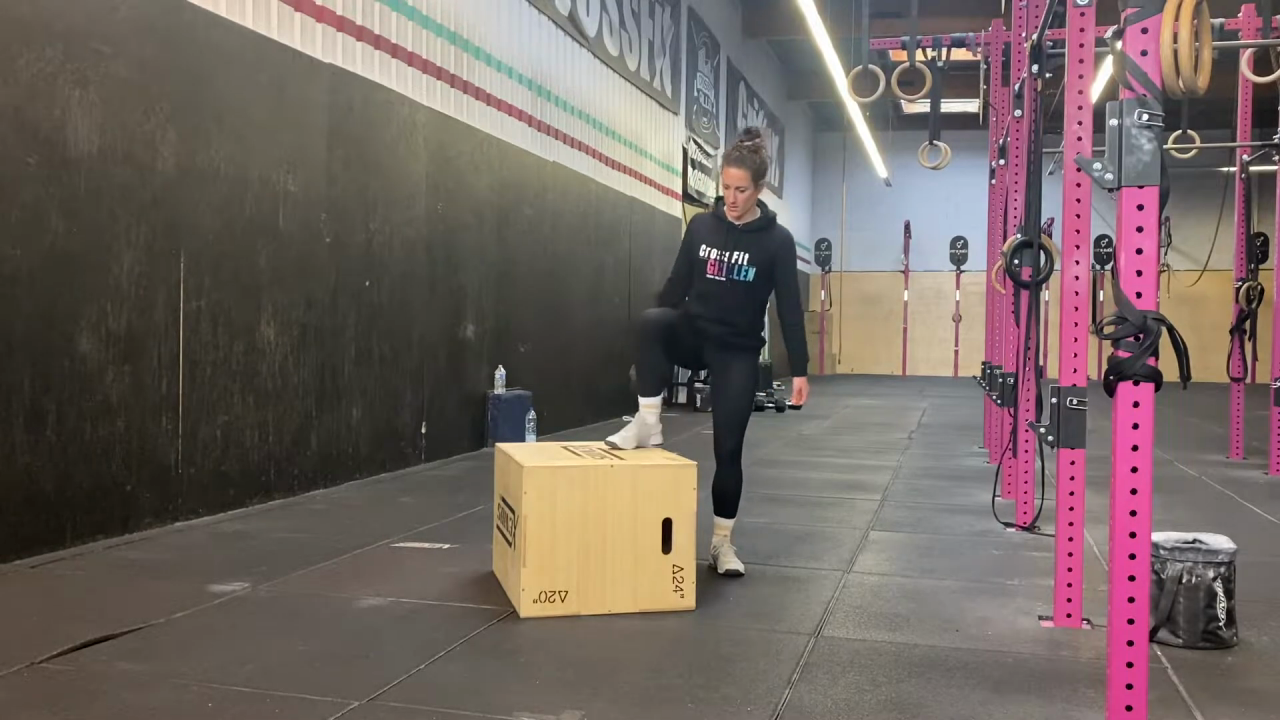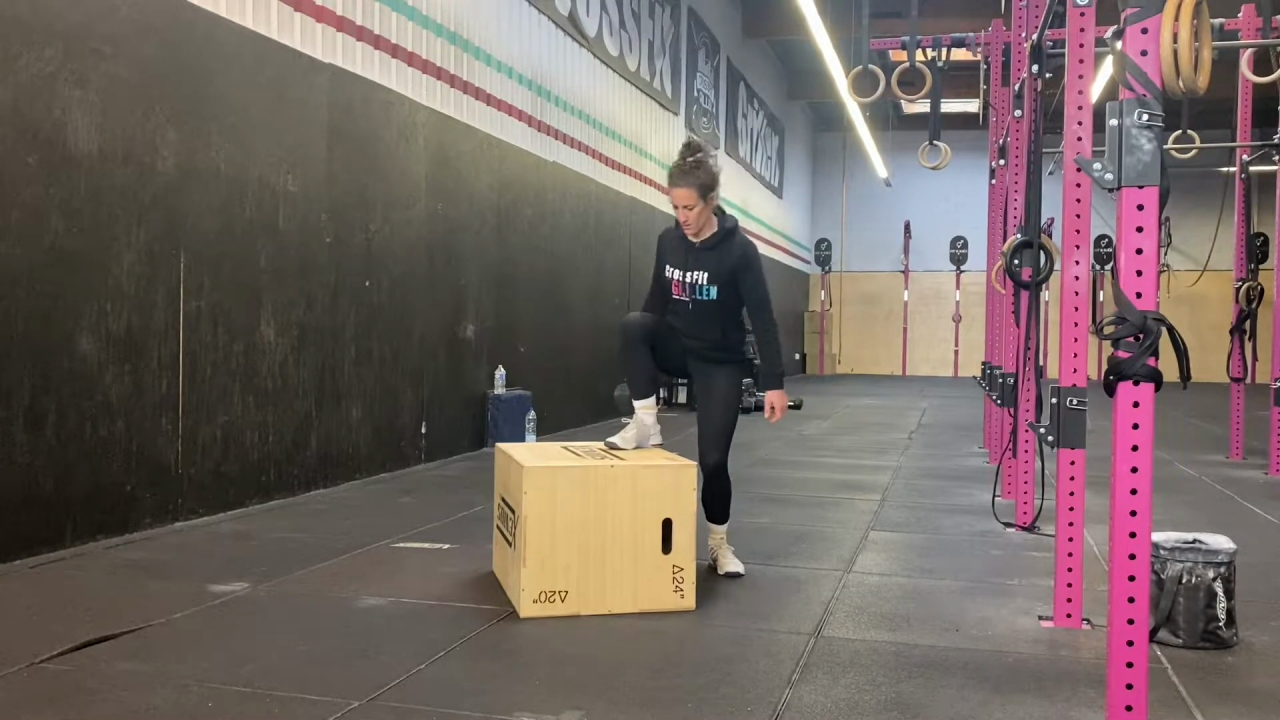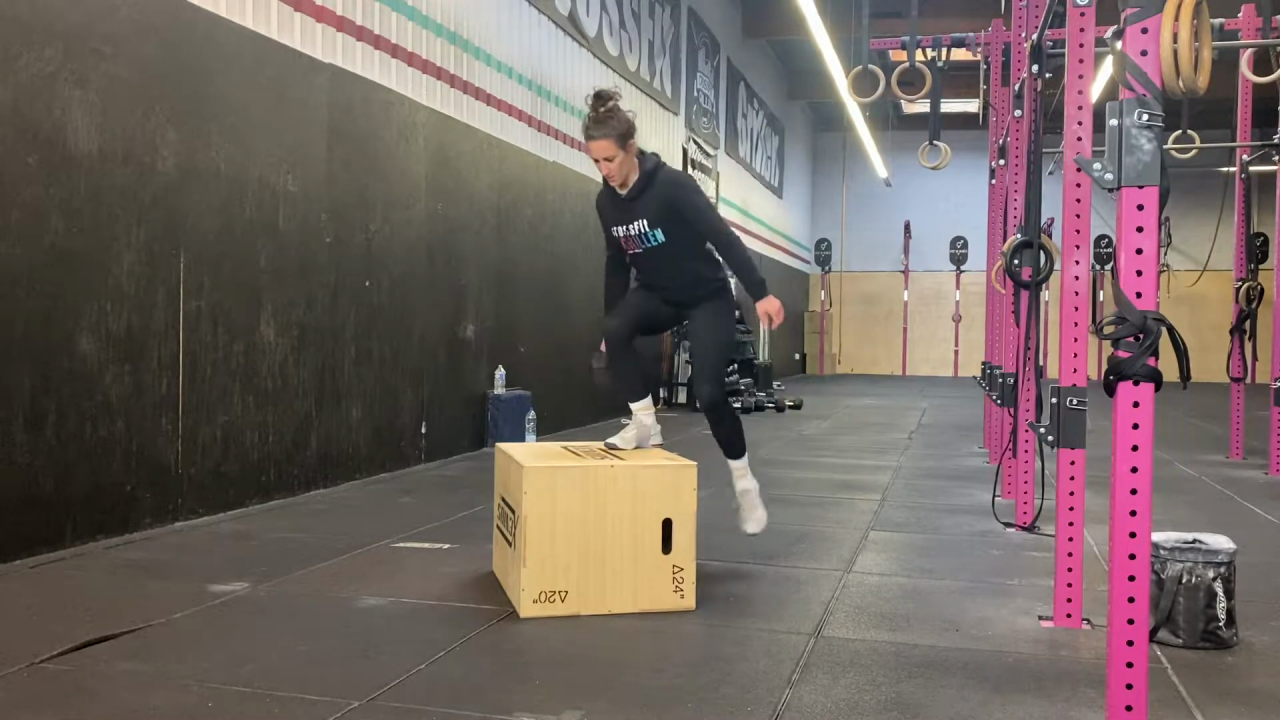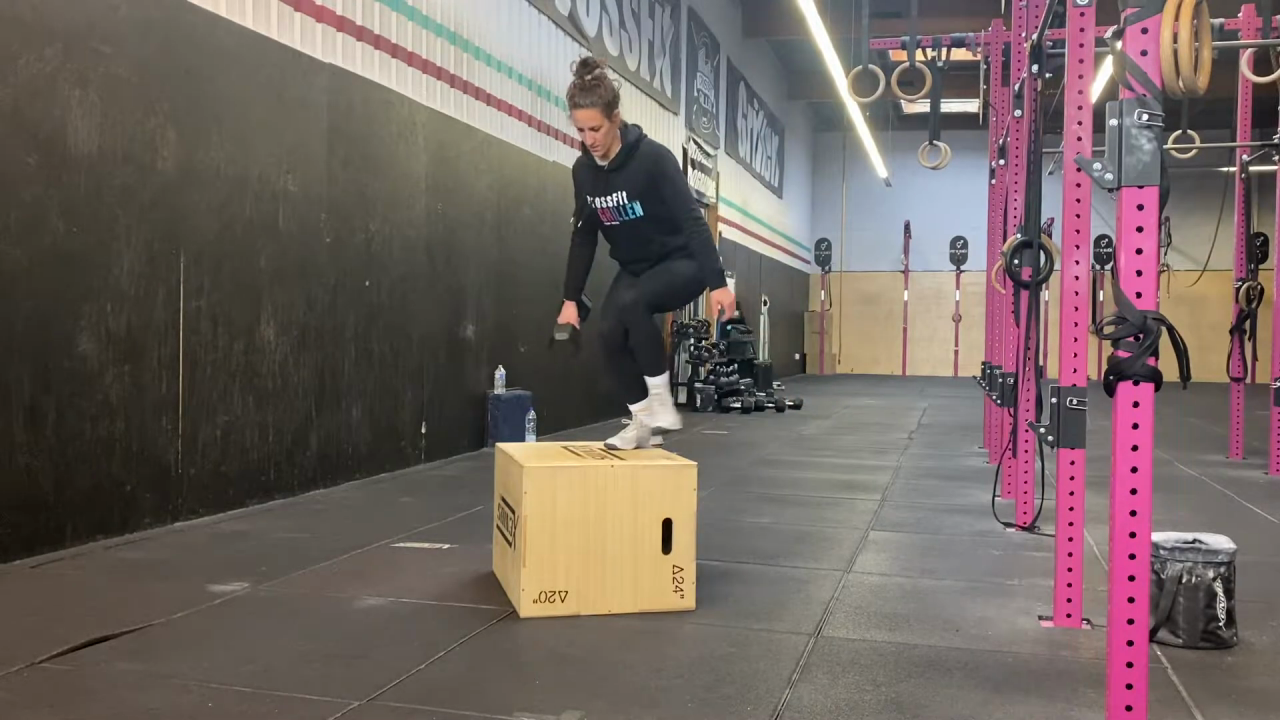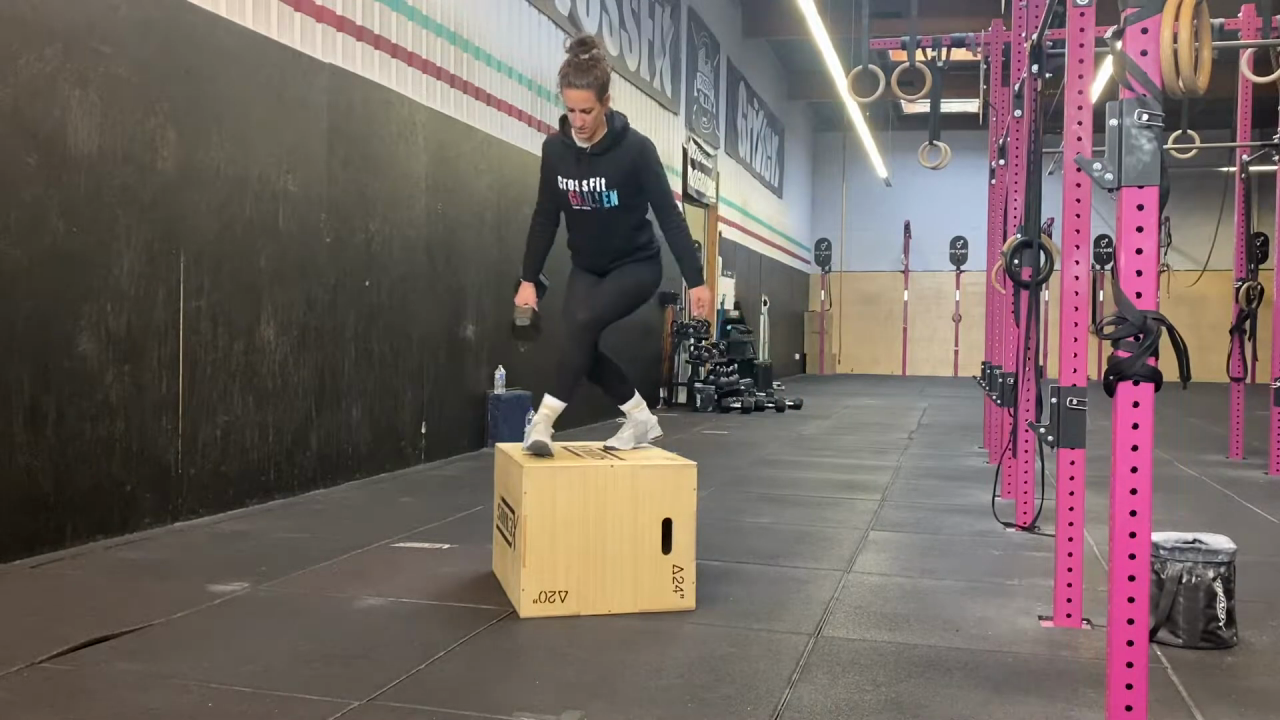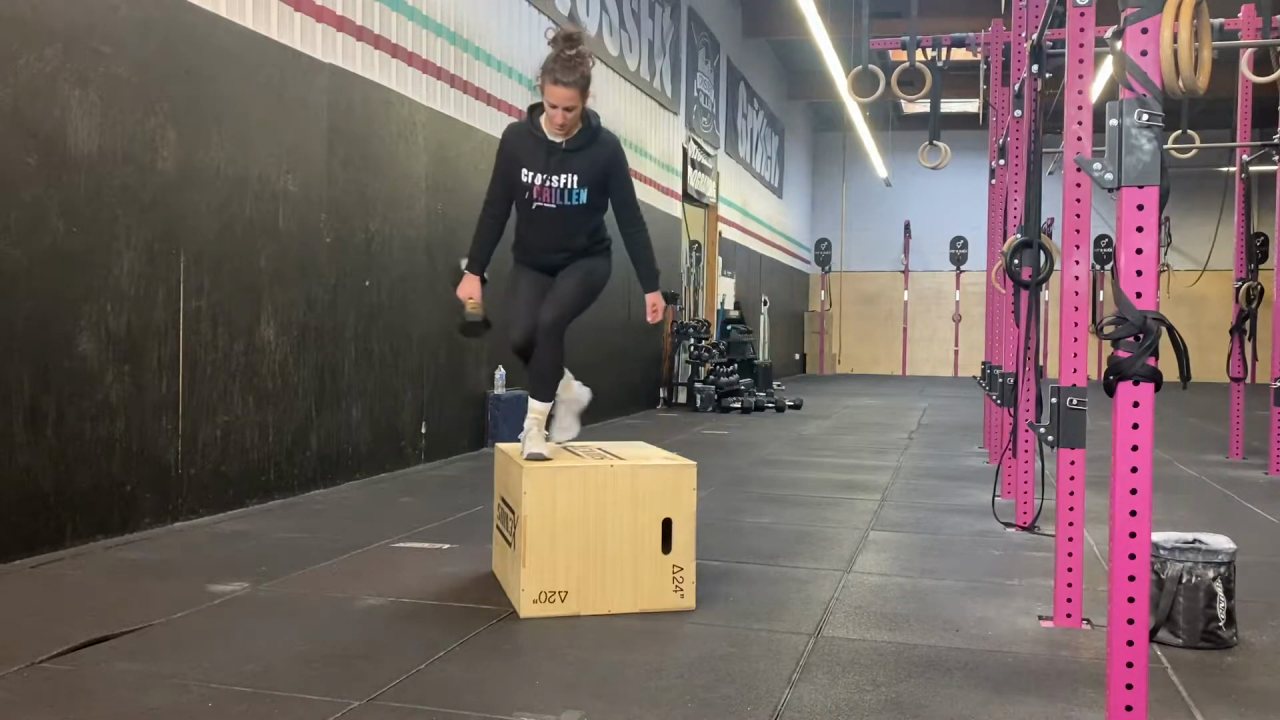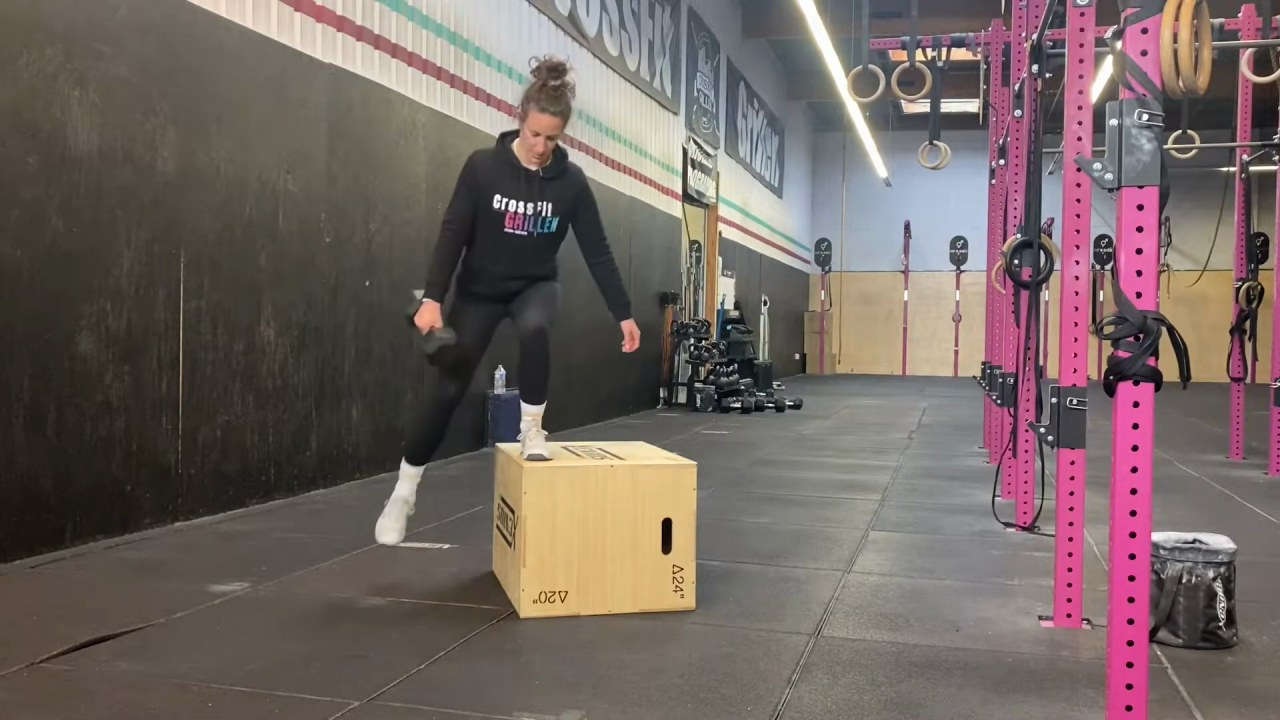
dt=0.3s
person 1, frame 1
left shoulder: (776, 240)
right shoulder: (701, 226)
left elbow: (789, 307)
right elbow: (677, 283)
left wrist: (799, 369)
right wrist: (652, 346)
left hip: (738, 352)
right hip: (692, 335)
left knee: (728, 448)
right knee: (651, 320)
left ankle: (722, 542)
right ankle: (648, 422)
person 1, frame 2
left shoulder: (739, 251)
right shoulder: (668, 241)
left elbow: (762, 319)
right elbow: (656, 300)
left wrist: (774, 383)
right wrist: (642, 356)
left hip: (721, 362)
right hip: (676, 347)
left knee: (713, 459)
right knee: (633, 323)
left ankle: (719, 544)
right ankle: (645, 424)
person 1, frame 3
left shoulder: (671, 185)
right shoulder: (606, 200)
left elbow: (722, 236)
right elbow: (616, 266)
left wrist: (760, 294)
right wrist: (610, 324)
left hip: (708, 298)
right hip: (656, 293)
left knee: (709, 393)
right knee: (616, 330)
left ankle: (743, 481)
right ankle: (644, 422)
person 1, frame 4
left shoulder: (653, 158)
right shoulder: (583, 170)
left elbow: (691, 219)
right elbow: (584, 236)
left wrist: (717, 282)
right wrist: (570, 298)
left hip: (681, 262)
right hip: (634, 267)
left knee: (631, 303)
right knee: (609, 332)
left ankle: (661, 399)
right ankle: (644, 420)
person 1, frame 5
left shoulder: (635, 149)
right shoulder: (555, 149)
left elbow: (668, 215)
right elbow: (545, 218)
left wrist: (695, 279)
right wrist: (528, 279)
left hip: (636, 265)
right hip: (587, 267)
left knee: (583, 324)
right knee: (584, 347)
left ankle: (543, 423)
right ankle: (640, 421)
person 1, frame 6
left shoulder: (604, 147)
right shoulder: (517, 138)
left elbow: (629, 218)
right elbow: (496, 207)
left wrist: (651, 285)
right wrist: (473, 271)
left hip: (586, 259)
right hip: (532, 262)
left knee: (550, 323)
right knee: (521, 337)
left ankle: (535, 426)
right ankle: (569, 391)
person 1, frame 7
left shoulder: (570, 181)
right shoulder: (482, 167)
left elbow: (596, 249)
right elbow: (453, 235)
left wrist: (622, 313)
right wrist: (432, 298)
left hip: (533, 288)
right hip: (479, 292)
left knee: (534, 330)
right knee: (449, 389)
left ankle: (532, 428)
right ankle: (405, 491)
